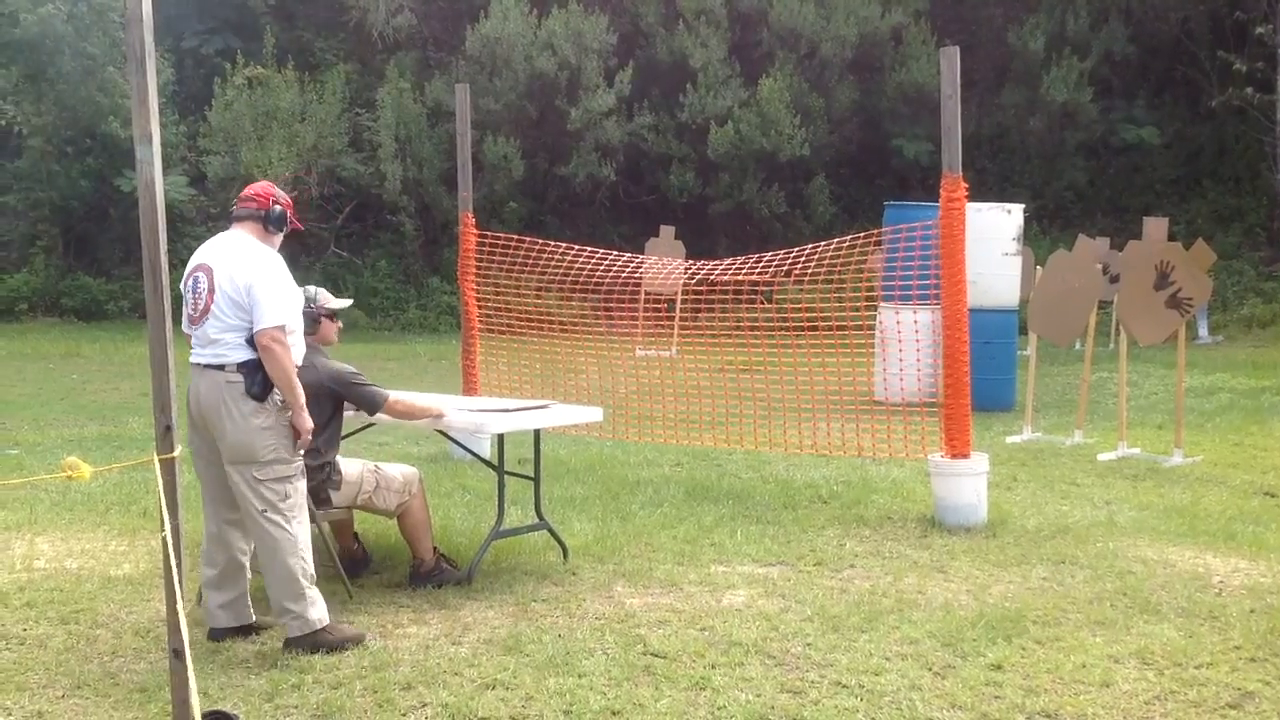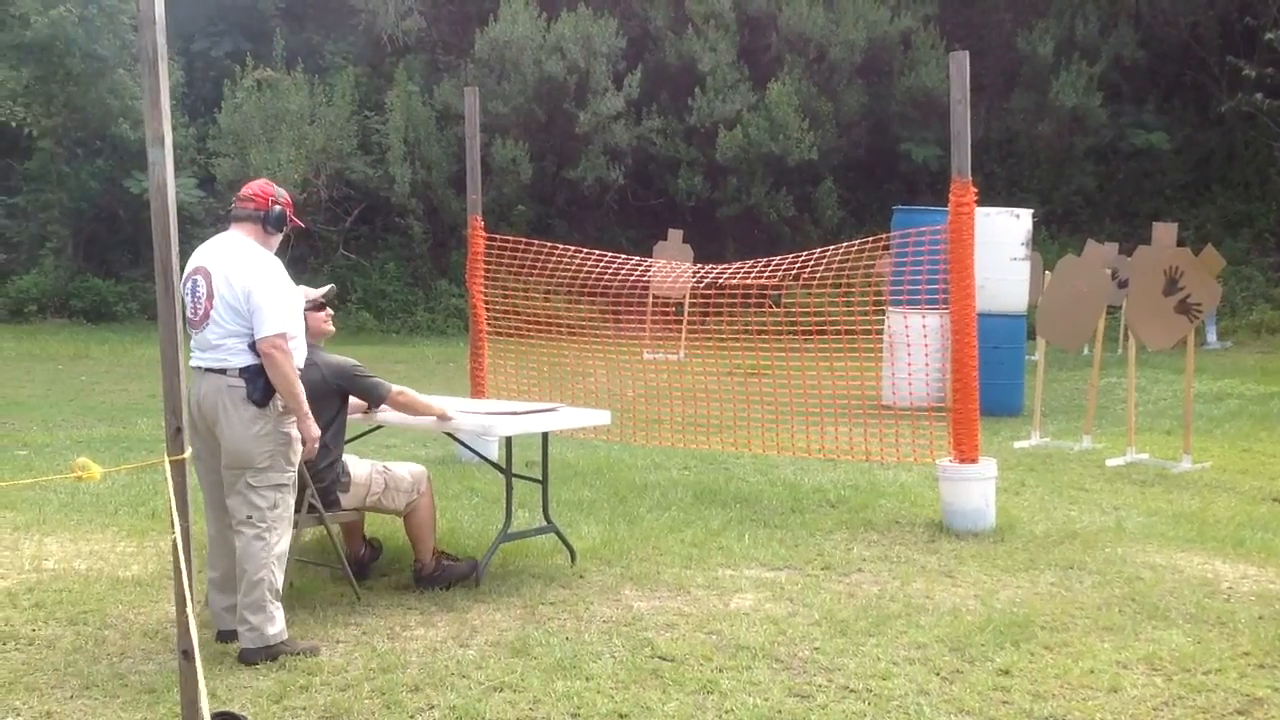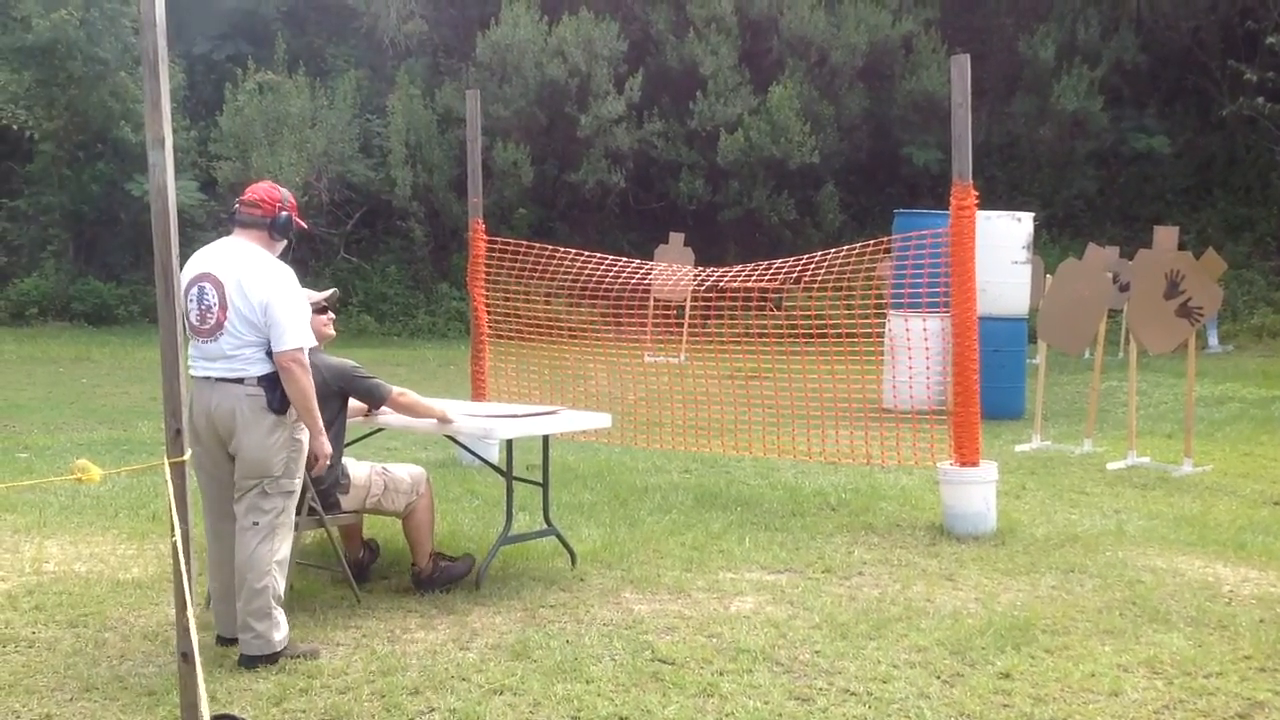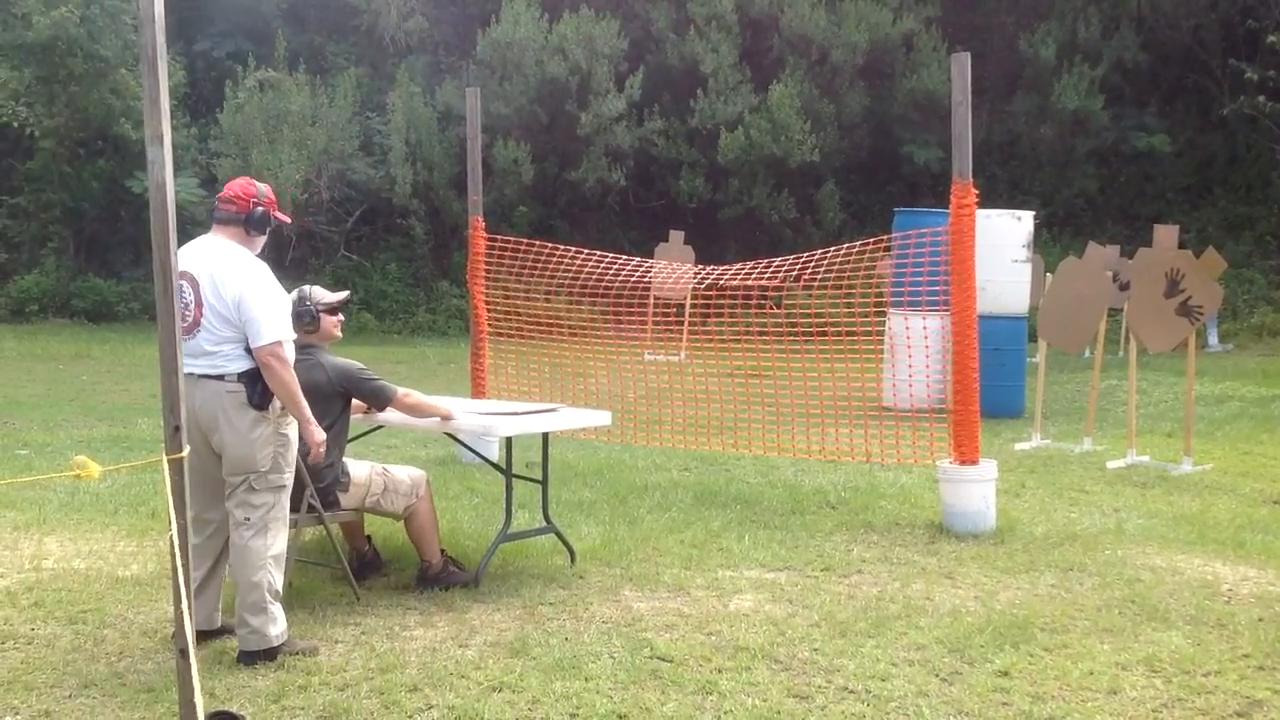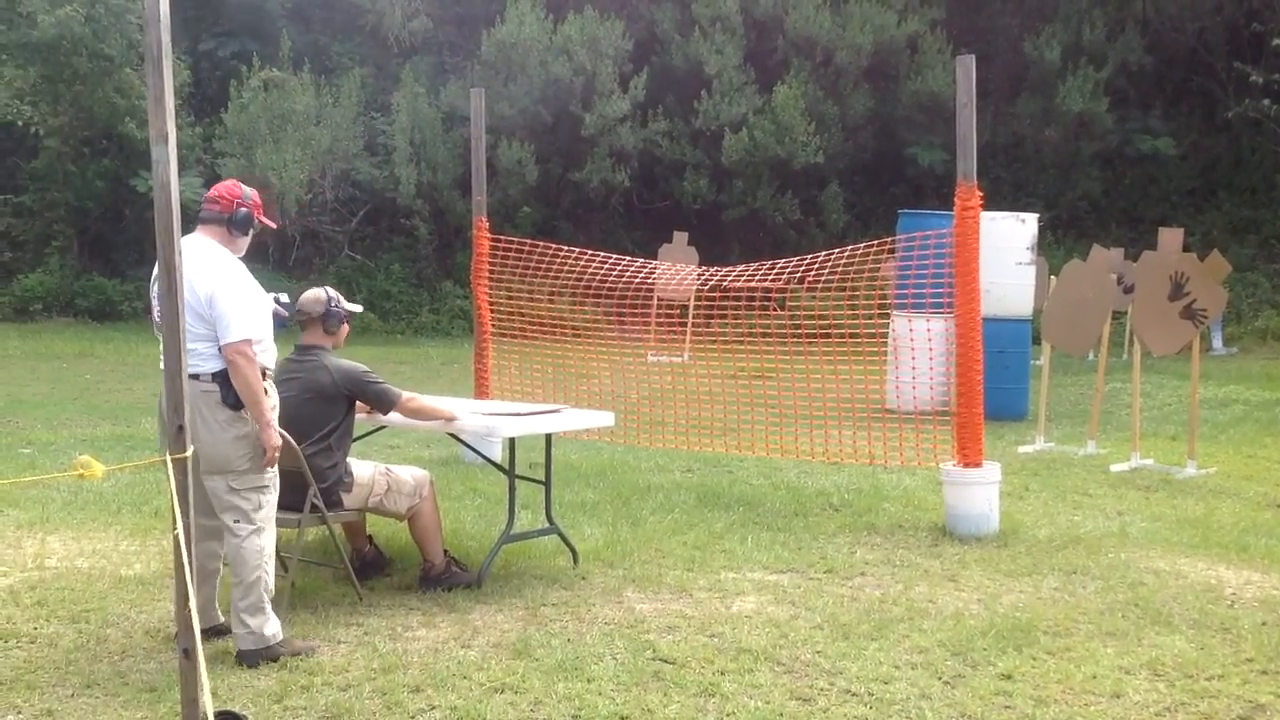
dt=0.5s
person 1, frame 1
left shoulder: (201, 257)
right shoulder: (261, 261)
right elbow: (270, 341)
right wrist: (299, 408)
left hip: (202, 386)
right hip: (247, 393)
left knee: (223, 512)
right knee: (278, 510)
left ankle: (226, 615)
right ankle: (307, 624)
person 1, frame 2
left shoulder: (202, 257)
right shoulder: (261, 265)
right elbow: (273, 348)
right wrist: (304, 416)
left hip: (204, 388)
right hip: (249, 398)
left knee: (225, 514)
right knee: (262, 520)
left ankle: (230, 618)
right ankle: (262, 635)
person 1, frame 3
left shoulder: (198, 261)
right shoulder: (272, 274)
right elbow: (290, 362)
right wrist: (316, 432)
left hip: (203, 397)
right hip: (259, 405)
left knee: (223, 522)
right knee: (263, 525)
left ankle: (231, 625)
right ankle: (262, 642)
person 1, frame 4
left shoulder: (183, 258)
right shoulder: (248, 271)
right elbow: (270, 357)
right wrist: (307, 422)
left hip: (192, 395)
right hip: (244, 403)
left knee: (205, 516)
right knee: (257, 522)
left ankle: (199, 619)
right ankle: (263, 637)
person 1, frame 5
left shoulder: (173, 256)
right shoulder: (224, 270)
right elbow: (239, 355)
left wrist: (256, 313)
right wrist: (265, 423)
left hip: (181, 393)
right hip: (223, 401)
left knee: (196, 515)
right knee: (249, 521)
left ankle: (198, 618)
right ankle: (258, 638)
person 2, frame 1
right shoulder: (331, 372)
right elbow: (396, 406)
left wrist: (358, 399)
right wrist: (435, 410)
right hip: (314, 482)
left knee: (338, 465)
right knee: (407, 480)
left ankle: (350, 555)
right ankle: (427, 567)
person 2, frame 2
right shoulder: (335, 367)
right elbow: (399, 397)
left wrist: (365, 403)
right wrist: (439, 411)
right hip: (321, 485)
left knee: (352, 463)
right knee: (416, 478)
left ankle: (358, 556)
right ankle: (429, 568)
person 2, frame 3
right shoulder: (335, 369)
right elbow: (399, 399)
left wrist: (366, 406)
right wrist: (440, 413)
right hip: (320, 489)
left knee: (350, 468)
right knee: (415, 480)
left ankle: (357, 559)
right ankle: (426, 570)
person 2, frame 4
right shoulder: (339, 369)
right elbow: (405, 400)
left wrist: (364, 404)
right wrist: (445, 411)
right hip: (320, 488)
left knee: (352, 469)
right knee: (415, 482)
left ankle: (362, 557)
right ankle: (435, 569)
person 2, frame 5
left shoulder: (283, 368)
right shoulder: (343, 371)
right elbow: (409, 405)
left wrist: (363, 405)
right wrist: (448, 414)
left hip: (284, 487)
right hip: (321, 489)
left knee: (351, 468)
right knee: (418, 483)
left ankle: (364, 557)
right ankle: (437, 570)
